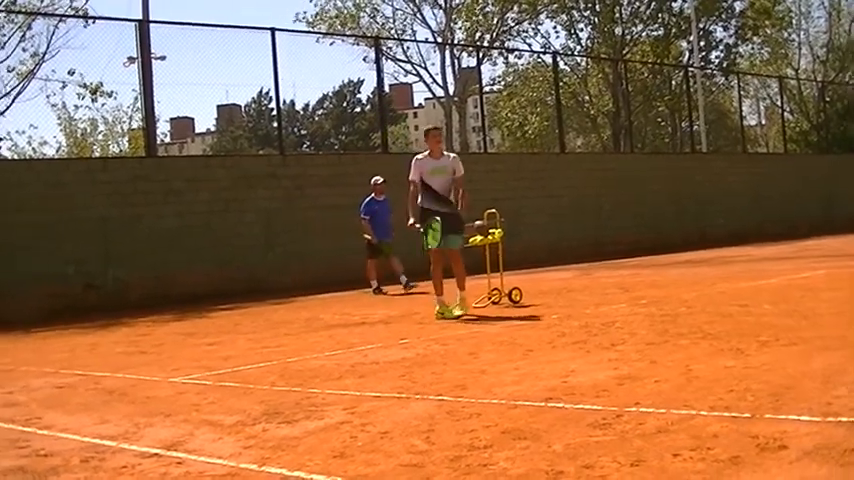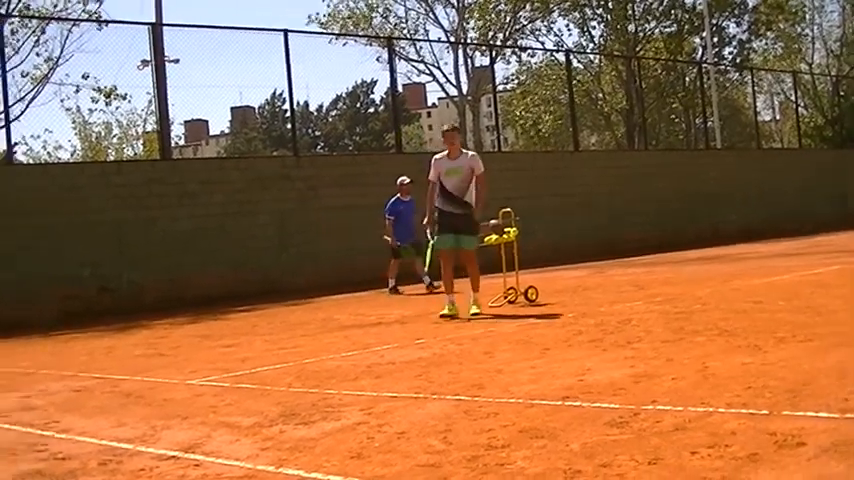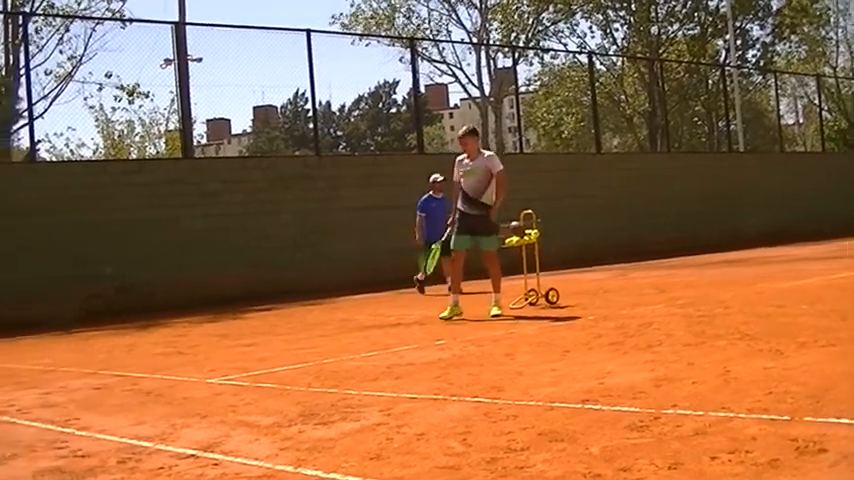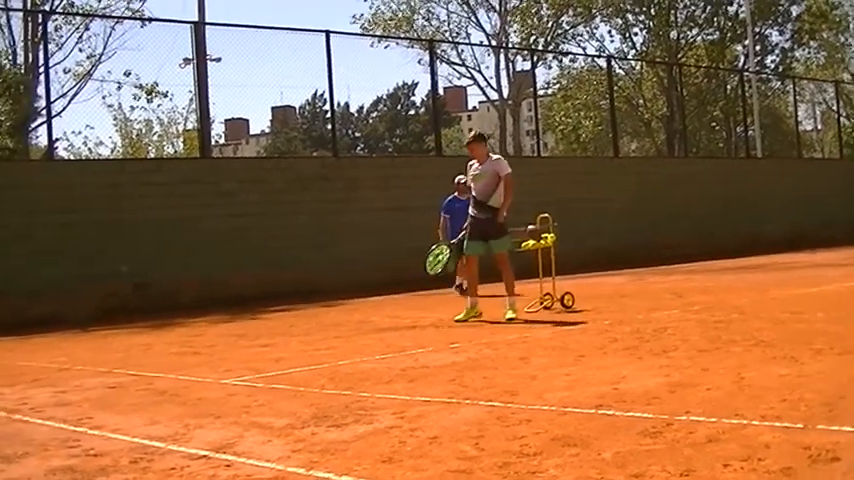
dt=0.2s
person 1, frame 1
left shoulder: (453, 159)
right shoulder: (419, 161)
left elbow: (460, 187)
right elbow: (414, 189)
left wrist: (460, 210)
right wrist: (413, 215)
left hip: (450, 213)
right hip: (429, 214)
left knee: (455, 258)
right knee: (436, 260)
left ankle: (461, 300)
right ankle: (441, 305)
person 1, frame 2
left shoulder: (471, 158)
right shoulder: (437, 160)
left elbow: (481, 184)
right elbow: (432, 188)
left wrist: (477, 210)
right wrist: (429, 214)
left hip: (466, 213)
right hip: (443, 214)
left knee: (469, 259)
right knee: (445, 259)
left ankle: (475, 301)
right ankle: (450, 304)
person 1, frame 3
left shoulder: (489, 158)
right shoulder: (459, 161)
left elbow: (502, 184)
left wrist: (494, 210)
right wrist: (454, 213)
left hip: (484, 214)
right hip: (463, 215)
left knee: (490, 259)
right knee: (456, 259)
left ankle: (496, 303)
right ankle: (454, 305)
person 1, frame 4
left shoulder: (497, 162)
right shoulder: (471, 166)
left elbow: (510, 187)
left wrist: (501, 212)
right wrist: (469, 218)
left hip: (493, 219)
right hip: (475, 220)
left knee: (502, 262)
right knee: (469, 263)
left ankle: (511, 306)
right ankle: (473, 307)
person 2, frame 1
left shoulder: (385, 201)
right shoulder: (368, 203)
right elbow: (364, 222)
left wrist: (391, 232)
right wrist: (372, 236)
left hip: (386, 238)
right hip: (374, 239)
left knee: (393, 258)
right knee: (372, 262)
left ankle: (405, 282)
right ankle: (374, 286)
person 2, frame 2
left shoulder: (411, 202)
right shoulder: (393, 203)
right elbow: (388, 222)
left wrist: (415, 233)
right wrist: (391, 238)
left hip: (411, 239)
right hip: (399, 240)
left knee: (418, 259)
right knee: (396, 261)
left ankle: (429, 283)
right ankle: (391, 286)
person 2, frame 3
left shoulder: (444, 199)
right shoulder: (425, 200)
right elbow: (419, 219)
right wrist: (419, 235)
left hip: (444, 236)
right hip: (432, 237)
left knee: (446, 259)
left ankle: (450, 284)
right ankle: (419, 278)
person 2, frame 4
left shoulder: (469, 200)
right shoulder: (450, 202)
right elbow: (443, 220)
right wrist: (442, 236)
right hip: (456, 236)
left knee: (466, 260)
right knee: (464, 259)
left ankle: (465, 286)
right ankle: (458, 283)
